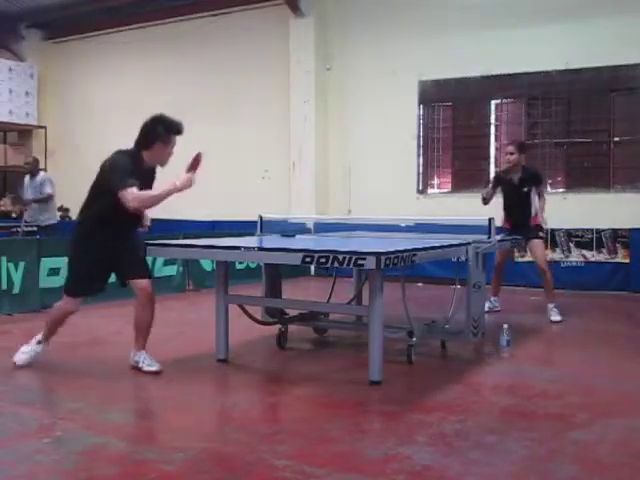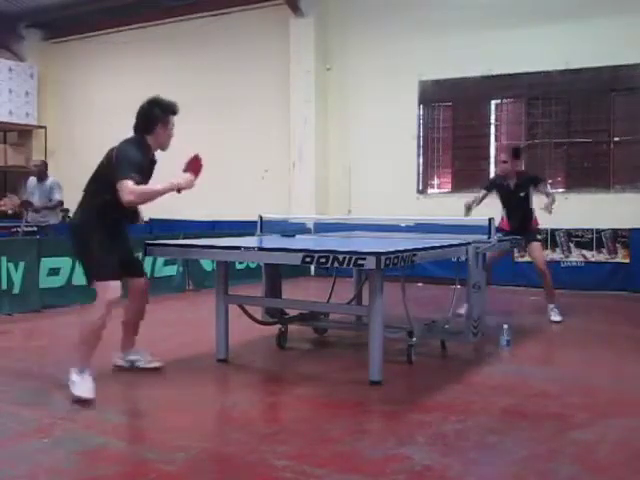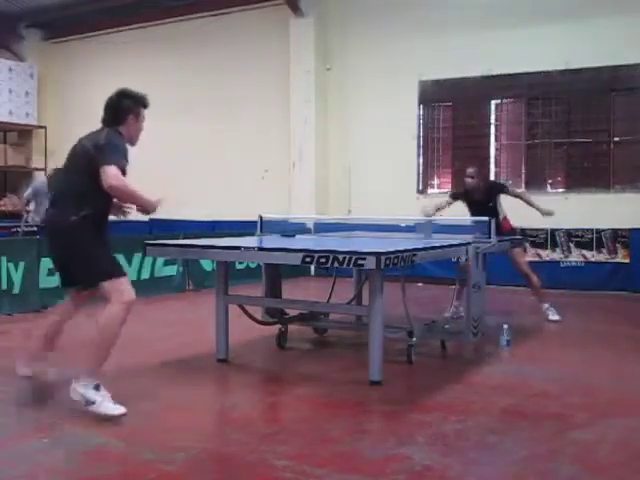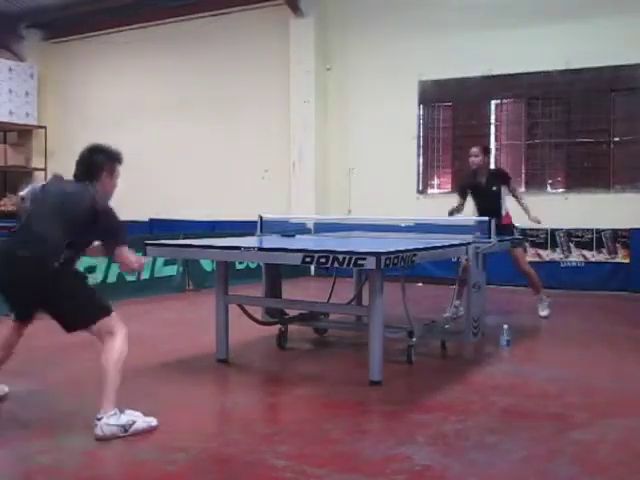
dt=0.3s
person 1, frame 1
left shoulder: (149, 167)
right shoulder: (120, 163)
right elbow: (132, 201)
left wrist: (140, 214)
right wrist: (176, 187)
left hip: (123, 237)
right hip: (91, 237)
left knee: (145, 291)
right knee: (71, 303)
left ankle: (139, 353)
right ankle: (41, 341)
person 1, frame 2
left shoulder: (143, 154)
right shoulder: (129, 153)
right elbow: (129, 195)
left wrist: (134, 210)
right wrist: (174, 185)
left hip: (111, 231)
right hip: (92, 231)
left knee: (139, 287)
right knee: (109, 296)
left ankle: (127, 352)
right ankle: (80, 372)
person 1, frame 3
left shoulder: (92, 141)
right shoulder: (113, 141)
right elbow: (113, 182)
left wrist: (110, 205)
right wrist: (145, 203)
left hip: (63, 226)
right hip: (78, 229)
left knee: (79, 297)
right knee: (123, 298)
left ankle: (33, 359)
right ankle: (88, 383)
person 1, frame 4
left shoulder: (49, 188)
right shoulder: (98, 206)
right elbow: (128, 263)
right wrist: (139, 260)
right hip: (45, 268)
right knee: (115, 332)
right ankle: (109, 416)
person 2, frame 1
left shoulder: (532, 174)
right shoulder: (500, 176)
left elbow: (541, 196)
right elbow: (486, 201)
left wrist: (541, 214)
right wrist: (486, 195)
left hip: (531, 224)
right hip: (509, 225)
left knee: (542, 265)
right knee: (498, 264)
left ankle: (552, 306)
right ankle: (493, 301)
person 2, frame 2
left shoulder: (528, 178)
right shoulder: (496, 181)
left elbow: (550, 195)
right elbow: (477, 199)
left wrist: (549, 203)
right wrist: (470, 205)
left hip: (529, 228)
right hip: (507, 228)
left knee: (542, 267)
right knee: (484, 263)
left ankle: (552, 307)
person 2, frame 3
left shoulder: (493, 187)
right shoulder: (463, 193)
left elbow: (519, 194)
right elbow: (443, 205)
left wrist: (539, 209)
right wrist: (432, 210)
left hip: (503, 230)
left knee: (524, 269)
left ankle: (546, 307)
right ankle: (457, 306)
person 2, frame 4
left shoulder: (499, 174)
right shoulder: (468, 181)
left elbow: (515, 193)
right elbow: (460, 206)
left wrist: (529, 214)
right wrist: (454, 210)
left hip: (504, 225)
left knee: (523, 266)
right knee: (466, 266)
left ankle: (542, 299)
right ankle: (457, 305)
